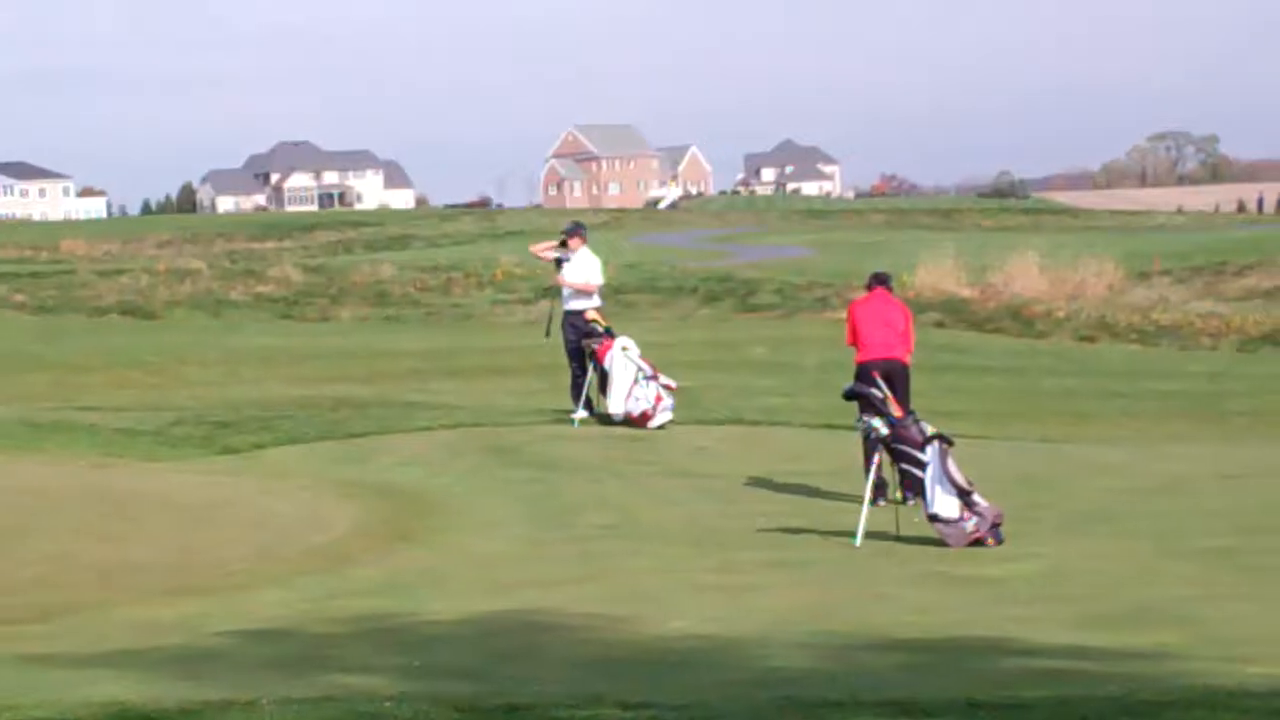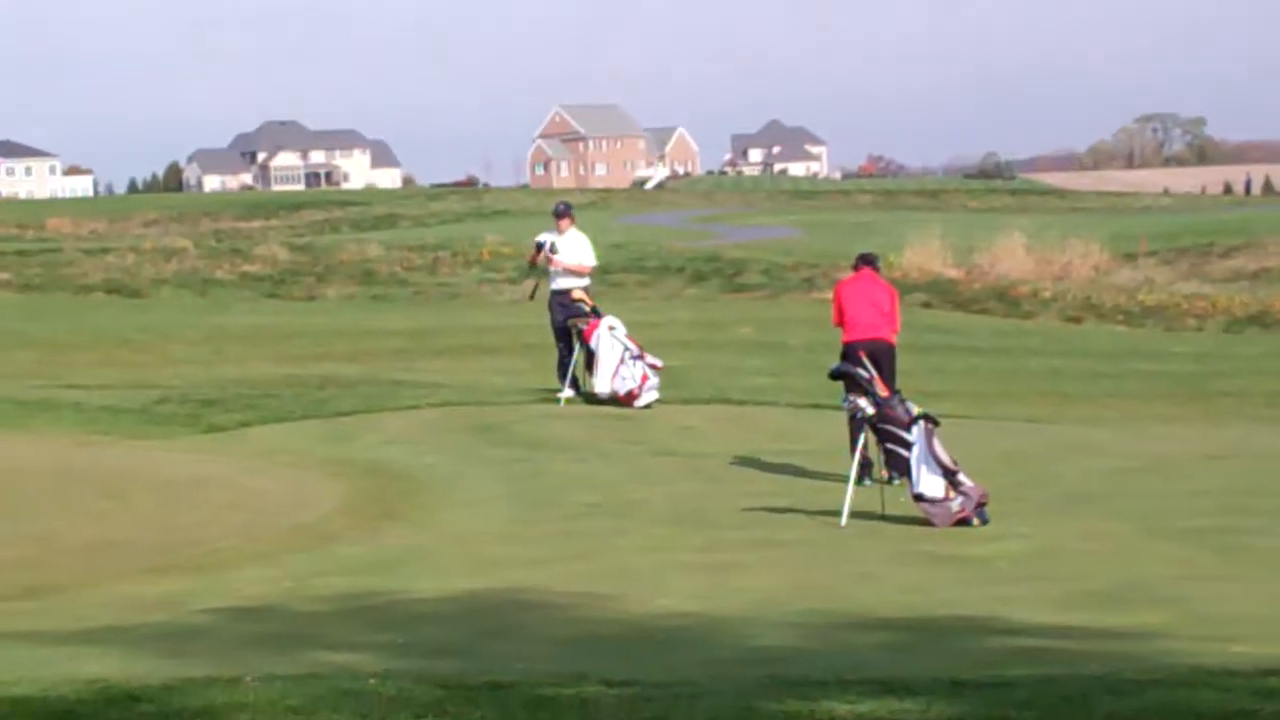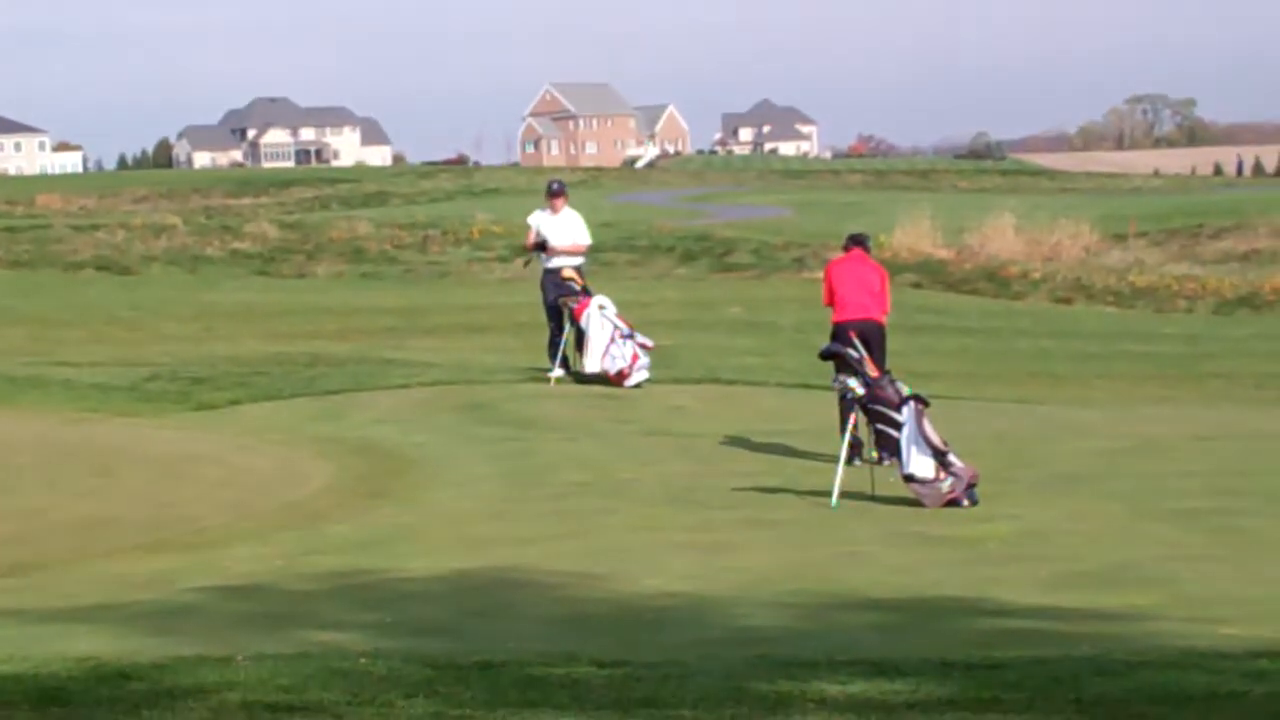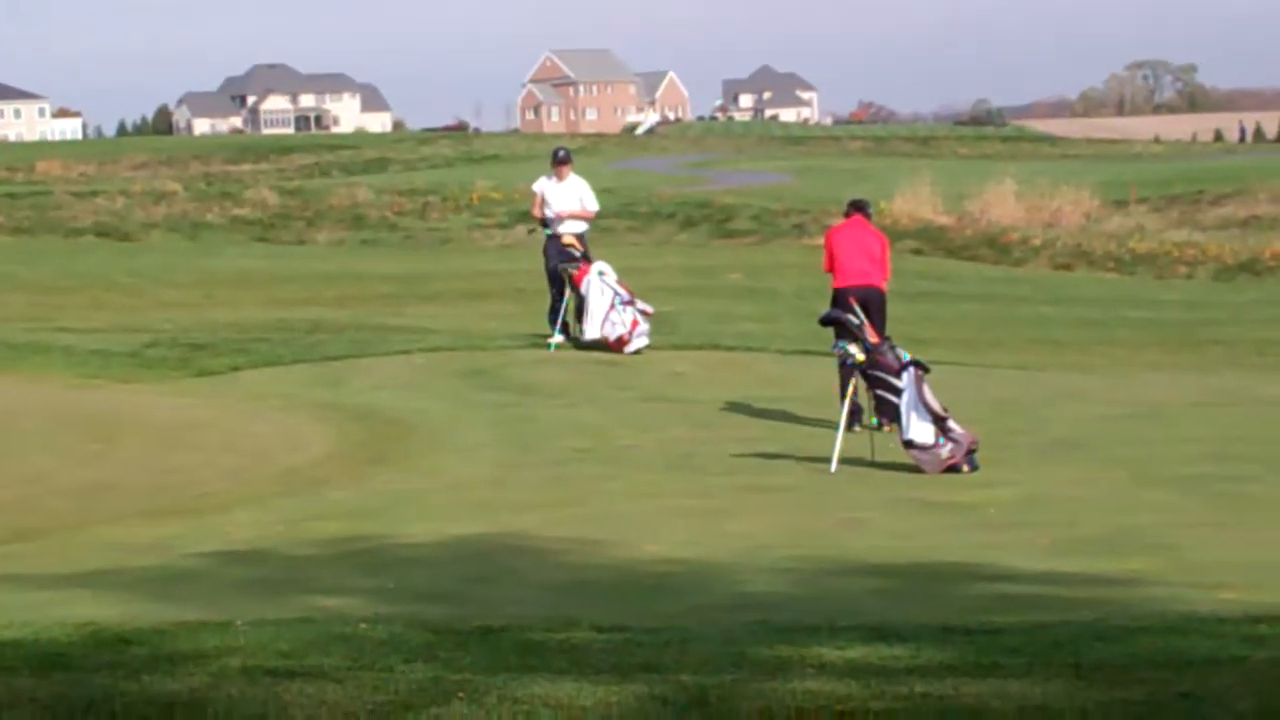
dt=0.2s
person 1, frame 1
left shoulder: (856, 306)
right shoulder: (901, 307)
left elbow: (851, 340)
right elbow: (909, 345)
left hip: (868, 365)
right hip: (897, 365)
left ankle: (878, 491)
right ankle: (910, 489)
person 1, frame 2
left shoulder: (842, 286)
right shoulder: (888, 288)
left elbow: (838, 320)
right elbow: (895, 325)
left hip: (854, 345)
right hip: (883, 345)
left ankle: (864, 470)
person 1, frame 3
left shoulder: (833, 267)
right shoulder: (878, 268)
left elbow: (828, 301)
right elbow: (885, 306)
left hip: (845, 326)
right hip: (873, 326)
left ankle: (854, 451)
person 1, frame 4
left shoulder: (833, 233)
right shoulder: (879, 235)
left elbow: (828, 267)
right elbow: (886, 272)
left hip: (845, 291)
right hip: (874, 292)
left ankle: (853, 417)
person 2, frame 1
left shoulder: (591, 259)
right shoulder: (562, 255)
left elbow: (592, 287)
right elbow: (533, 250)
left wrist: (567, 283)
right wrist: (559, 244)
left hip: (589, 314)
right hip: (569, 315)
right knee: (576, 363)
right ankle: (583, 406)
person 2, frame 2
left shoulder: (581, 239)
right shoulder: (548, 239)
left elbow: (587, 268)
left wrist: (562, 264)
right wrist: (539, 252)
left hip: (578, 294)
right hip: (557, 295)
right knee: (563, 342)
right ankle: (569, 385)
person 2, frame 3
left shoulder: (574, 217)
right shoulder: (539, 216)
left elbow: (583, 247)
right elbow: (528, 244)
left wrist: (559, 248)
right wrist: (537, 245)
left hip: (572, 272)
right hip: (550, 274)
right knee: (554, 321)
right ankle: (559, 365)
person 2, frame 4
left shoulder: (580, 184)
right shoulder: (543, 183)
left elbow: (591, 213)
right elbow: (535, 209)
left wrist: (569, 212)
right wrist: (542, 219)
left hip: (576, 239)
right hip: (553, 240)
right knee: (556, 286)
right ankle: (559, 330)
